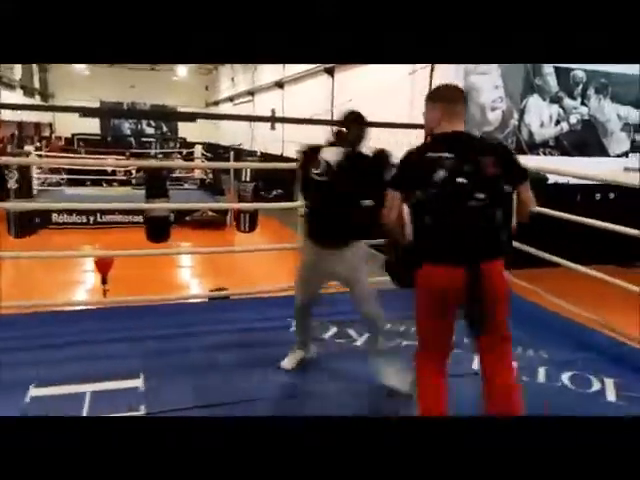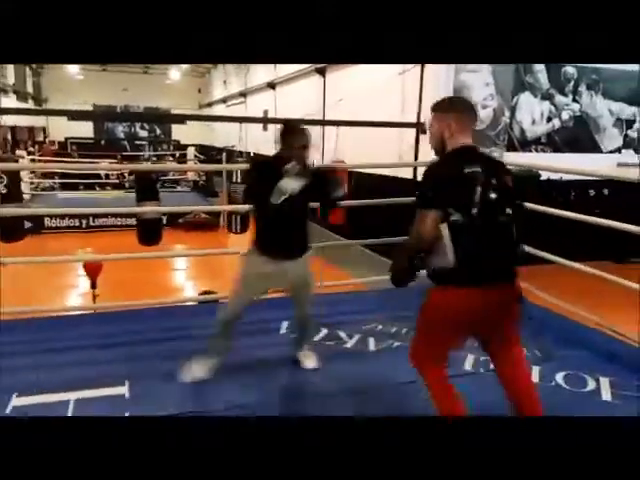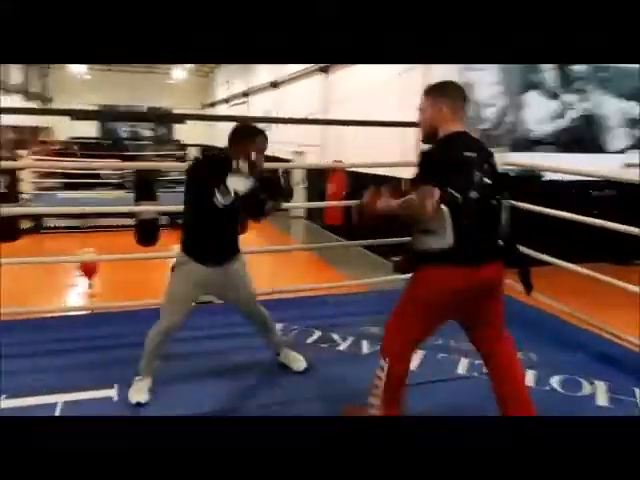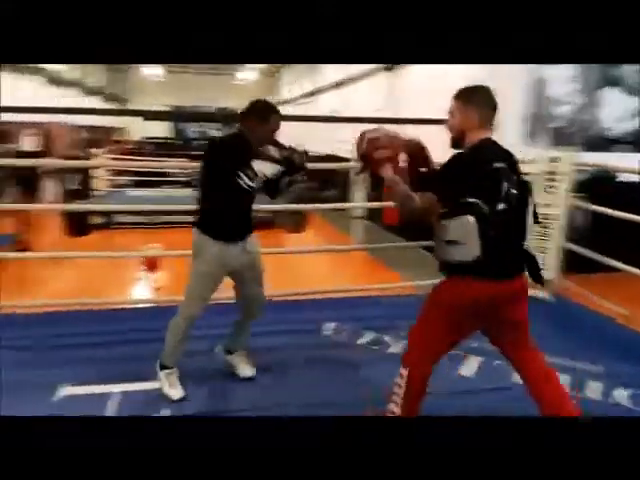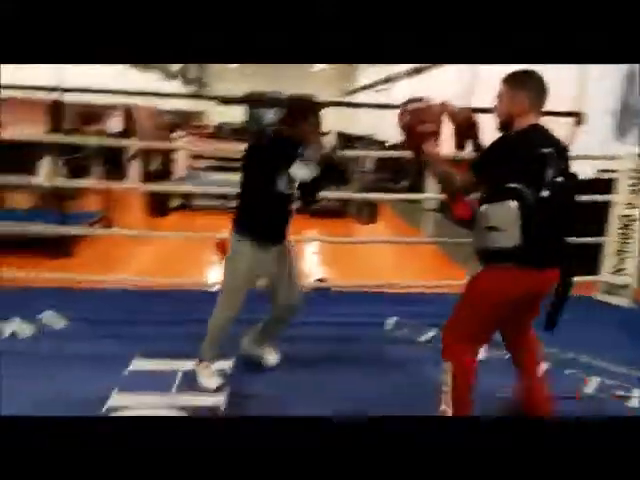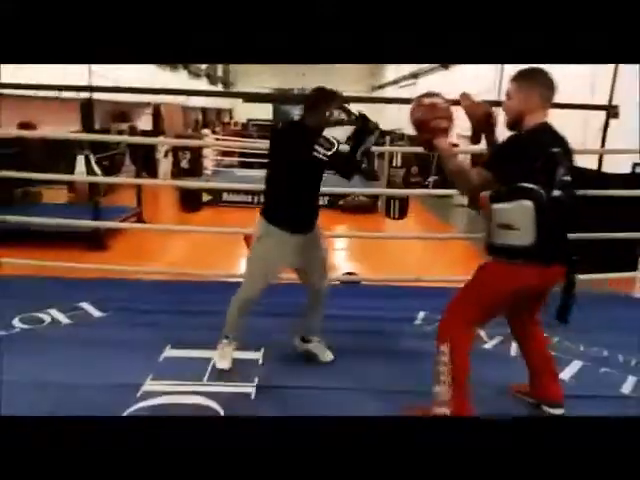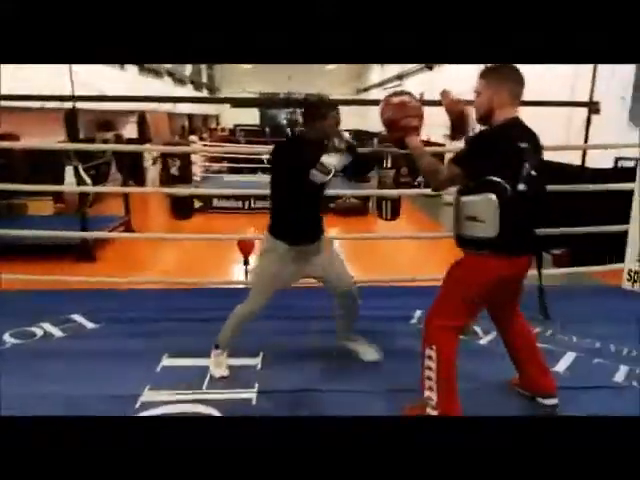
dt=0.2s
person 1, frame 1
left shoulder: (416, 158)
right shoulder: (497, 152)
left elbow: (390, 217)
right elbow: (527, 204)
left wrist: (408, 244)
left hip: (435, 270)
right hip: (485, 268)
left knee: (431, 358)
right knee: (497, 353)
person 1, frame 2
left shoulder: (440, 172)
right shoulder: (500, 170)
left elbow: (426, 232)
right elbow: (512, 225)
left wrist: (404, 259)
left hip: (456, 291)
right hip: (502, 285)
left knee: (426, 358)
right knee: (509, 359)
person 1, frame 3
left shoulder: (438, 155)
right shoulder: (481, 153)
left elbow: (424, 209)
left wrist: (386, 205)
right wrist: (402, 202)
left hip: (444, 271)
right hip: (488, 267)
left knee: (398, 341)
right knee: (498, 349)
left ankle: (379, 411)
right ankle: (521, 412)
person 1, frame 4
left shoulder: (464, 163)
right shoulder: (506, 161)
left elbow: (419, 206)
left wrist: (388, 174)
right wrist: (430, 175)
left hip: (468, 283)
right hip: (511, 279)
left knee: (419, 351)
right knee: (524, 354)
left ankle: (399, 413)
right ankle: (565, 412)
person 1, frame 5
left shoulder: (511, 147)
right shoulder: (555, 148)
left elbow: (457, 188)
left wrist: (429, 148)
left hip: (509, 270)
right hip: (547, 268)
left knee: (458, 341)
right knee: (516, 332)
left ankle: (456, 411)
right ankle: (535, 404)
person 1, frame 6
left shoulder: (523, 144)
right shoulder: (558, 146)
left elbow: (470, 183)
left wrist: (442, 143)
right wrist: (488, 132)
left hip: (516, 264)
right hip: (550, 263)
left knee: (455, 325)
right knee: (524, 322)
left ankle: (450, 409)
right ankle: (548, 395)
person 1, frame 7
left shoulder: (492, 140)
right shoulder: (527, 139)
left elbow: (440, 179)
left wrist: (412, 140)
right wrist: (463, 127)
left hip: (487, 257)
right hip: (517, 253)
left knee: (440, 326)
right knee: (508, 316)
left ankle: (442, 410)
right ankle: (541, 385)
person 2, frame 1
left shoulder: (366, 165)
right shoulder: (315, 154)
left elbow: (381, 201)
right elbow: (310, 190)
right wrist: (328, 159)
left hip: (349, 247)
right hip: (315, 244)
left knee: (368, 308)
right knee: (303, 301)
left ankle: (382, 356)
right ankle: (303, 348)
person 2, frame 2
left shoulder: (306, 174)
right shoulder: (261, 169)
left elbow: (329, 199)
right elbow: (263, 206)
left wrist: (325, 184)
right wrist: (287, 187)
left hip: (297, 257)
right hip: (263, 256)
left knee: (304, 312)
right knee: (231, 311)
left ankle: (304, 347)
right ankle: (209, 357)
person 2, frame 3
left shoulder: (248, 176)
right shoulder: (202, 169)
left elbow: (256, 212)
right elbow: (204, 210)
left wrist: (269, 199)
right wrist: (237, 185)
left hip: (229, 261)
right hip: (194, 262)
left knee: (255, 312)
right knee: (168, 324)
left ankle: (281, 350)
right ankle: (143, 376)
person 2, frame 4
left shoulder: (256, 153)
right shoulder: (219, 149)
left elbow: (271, 190)
right elbow: (234, 189)
left wrist: (287, 169)
right wrist: (263, 169)
left hip: (244, 239)
right hip: (213, 241)
left knee: (253, 301)
right knee: (191, 309)
left ankle: (232, 350)
right ankle: (167, 367)
person 2, frame 5
left shoulder: (295, 152)
right shoulder: (261, 149)
left elbow: (305, 195)
right elbow: (268, 193)
left wrist: (323, 170)
right wrist: (305, 167)
left hip: (277, 242)
right hip: (249, 242)
left knee: (290, 304)
right knee: (228, 308)
left ankle: (257, 342)
right ankle: (205, 361)
person 2, frame 6
left shoulder: (321, 137)
right shoulder: (285, 135)
left elbow: (349, 169)
right elbow: (312, 158)
right wrist: (337, 137)
left hip: (307, 229)
right hip: (275, 228)
left knee: (318, 289)
right knee: (250, 291)
left ankle: (308, 339)
right ankle: (228, 340)
person 2, frame 7
left shoulder: (323, 149)
right shoulder: (285, 150)
left elbow: (359, 167)
right elbow: (302, 185)
right wrist: (329, 163)
left hip: (315, 241)
right hip: (283, 244)
left knee: (347, 290)
right knee: (255, 304)
left ankle: (350, 338)
right ankle: (221, 348)
